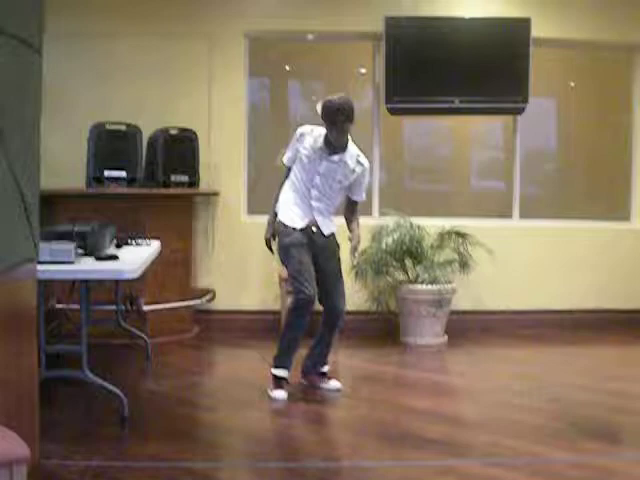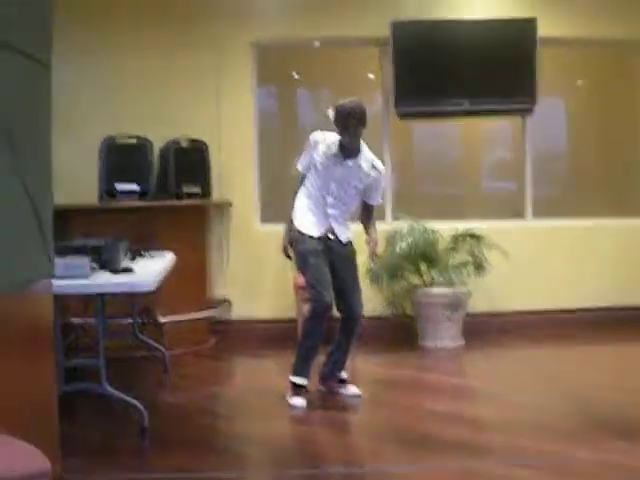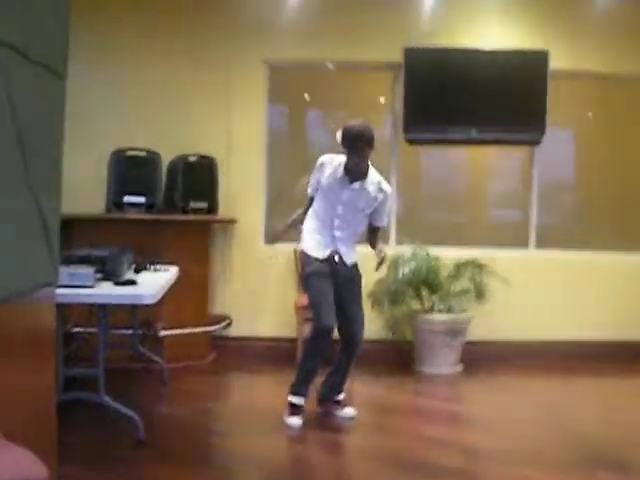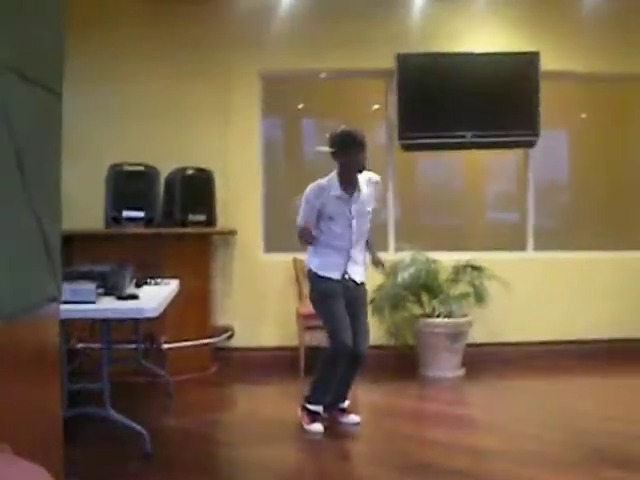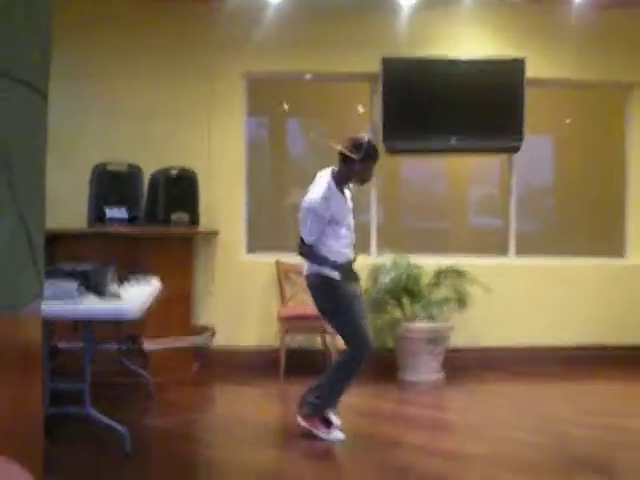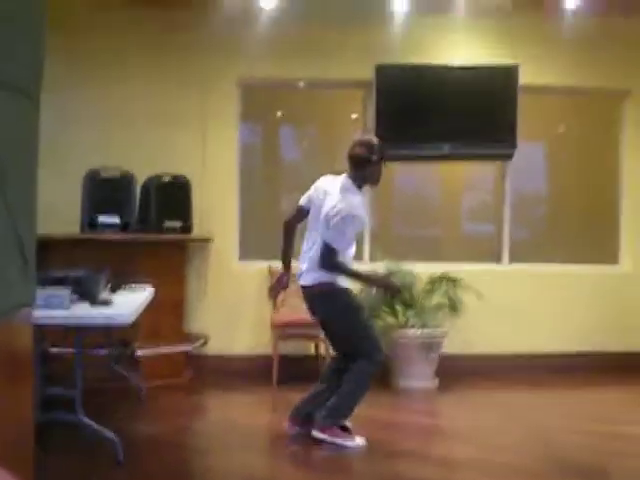
dt=0.4s
person 1, frame 1
left shoulder: (358, 165)
right shoulder: (304, 136)
left elbow: (351, 206)
right elbow: (286, 177)
left wrist: (354, 230)
right wrist: (272, 219)
left hip: (324, 233)
right hip: (292, 227)
left knee: (336, 307)
right knee: (305, 295)
left ankle: (314, 368)
right ankle: (280, 371)
person 1, frame 2
left shoulder: (373, 169)
right shoulder: (317, 143)
left elbow: (367, 209)
right elbow: (302, 185)
left wrist: (371, 233)
right wrist: (289, 228)
left hip: (340, 239)
right hip: (308, 234)
left knee: (353, 312)
right knee: (323, 302)
left ankle: (332, 374)
right ankle: (298, 378)
person 1, frame 3
left shoulder: (381, 190)
right shoulder: (326, 166)
left elbow: (373, 231)
left wrist: (379, 248)
right wrist: (288, 227)
left hip: (346, 262)
right hip: (315, 257)
left knee: (353, 335)
right knee: (324, 325)
left ankle: (330, 395)
right ankle: (296, 398)
person 1, frame 4
left shoulder: (372, 184)
right shoulder: (318, 192)
right elbow: (305, 237)
left wrist: (370, 253)
right wrist: (307, 235)
left hip: (355, 278)
right hip: (325, 278)
left knee: (357, 349)
right knee: (342, 345)
left ankle: (336, 404)
right ankle: (312, 405)
person 1, frame 5
left shoulder: (331, 178)
right shoulder: (320, 201)
right elbow: (305, 247)
right wrist: (338, 266)
left hip: (341, 277)
right hip: (327, 279)
left knee: (357, 346)
right knee: (361, 346)
left ankle: (314, 405)
right ankle: (313, 411)
person 1, frame 6
left shoulder: (325, 183)
right shoulder: (351, 209)
left elbow: (290, 223)
right elbow: (328, 261)
left wrist: (285, 269)
right wrist: (372, 280)
left hip: (311, 285)
right hip: (326, 288)
left knee: (348, 354)
right knee: (371, 355)
left ankle: (303, 416)
right ankle: (330, 422)
